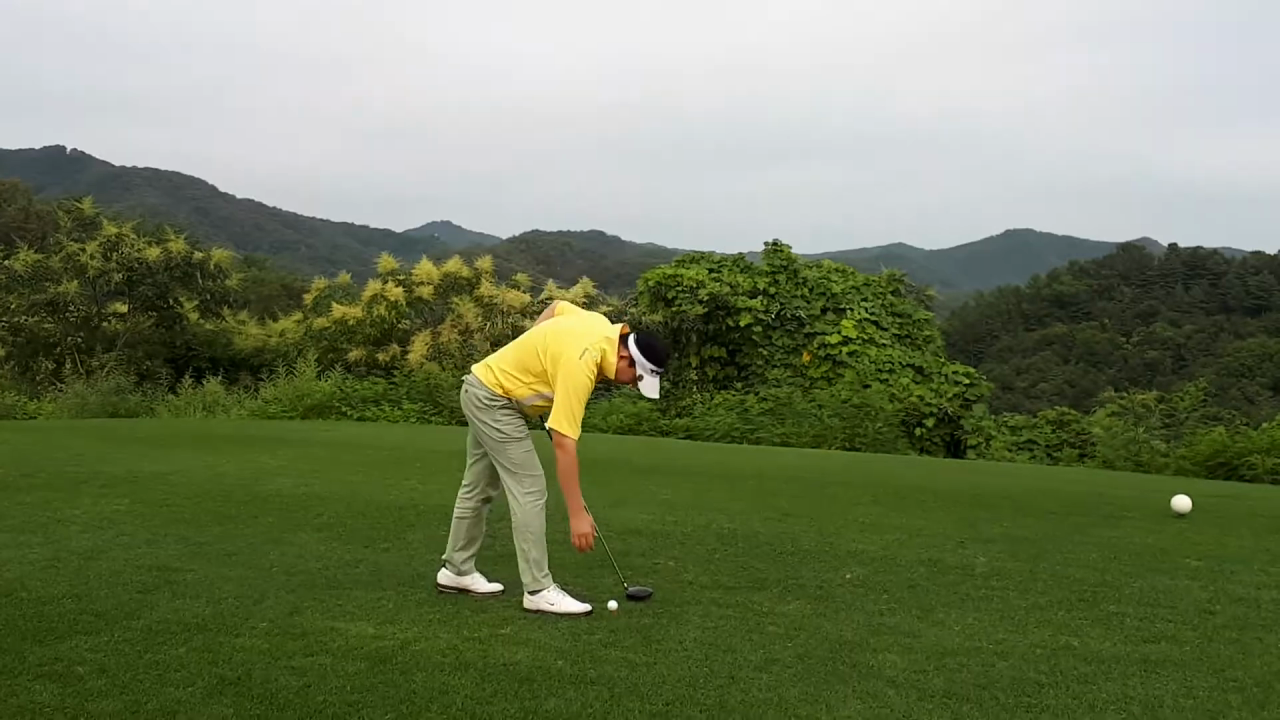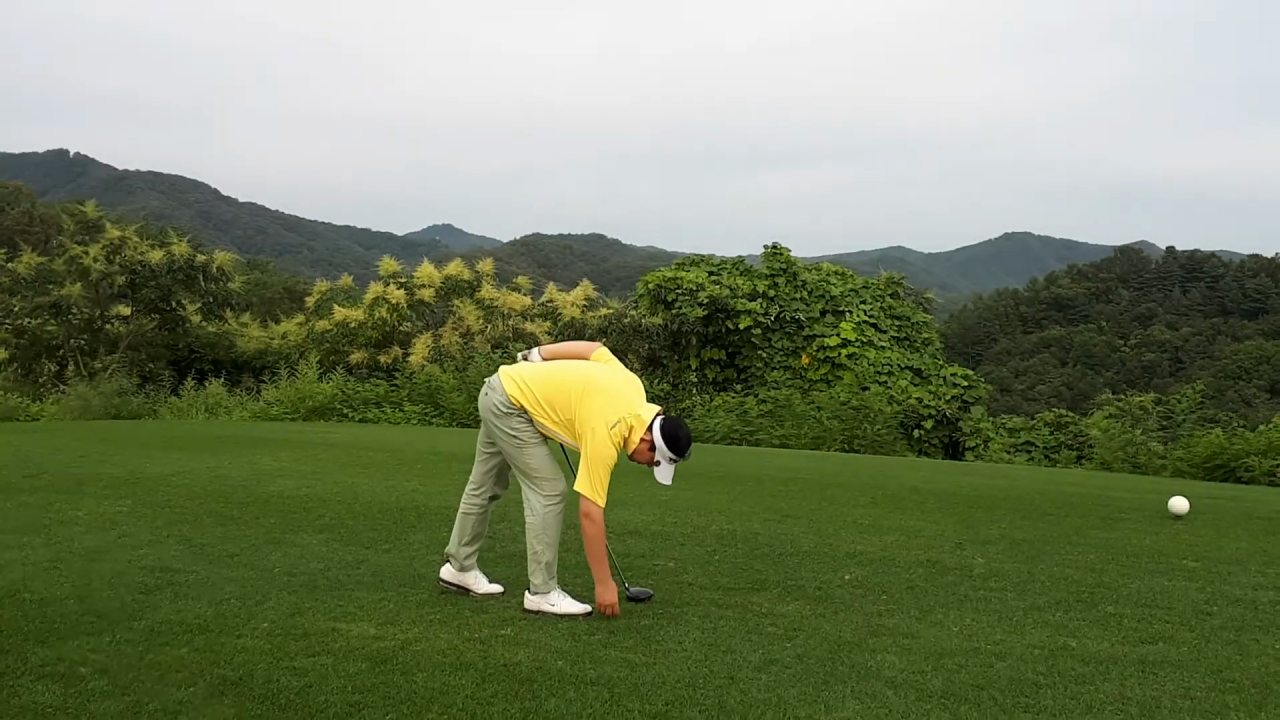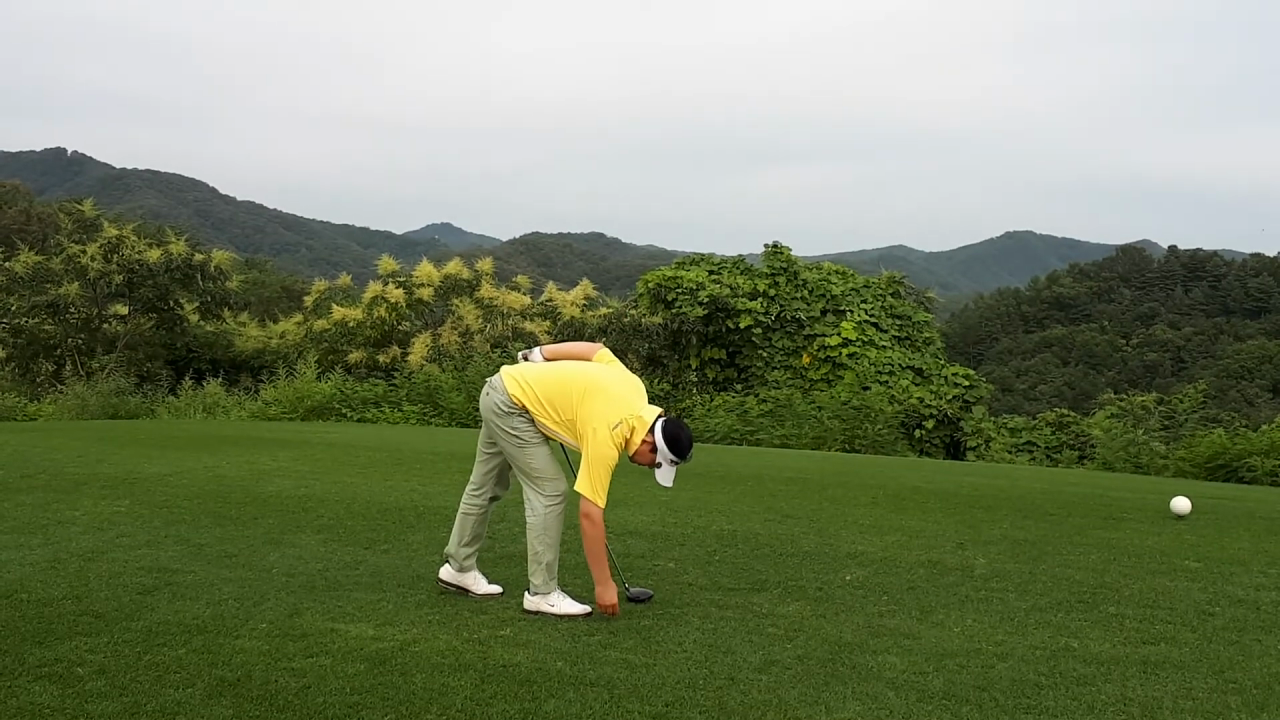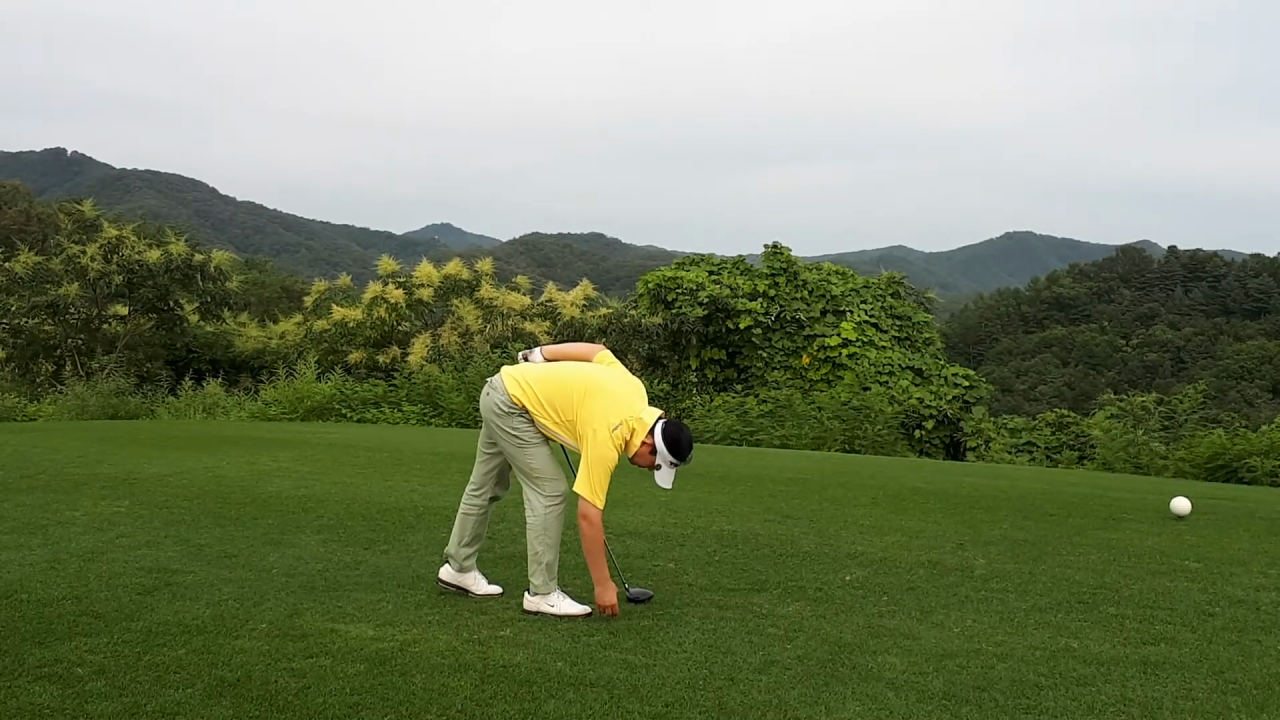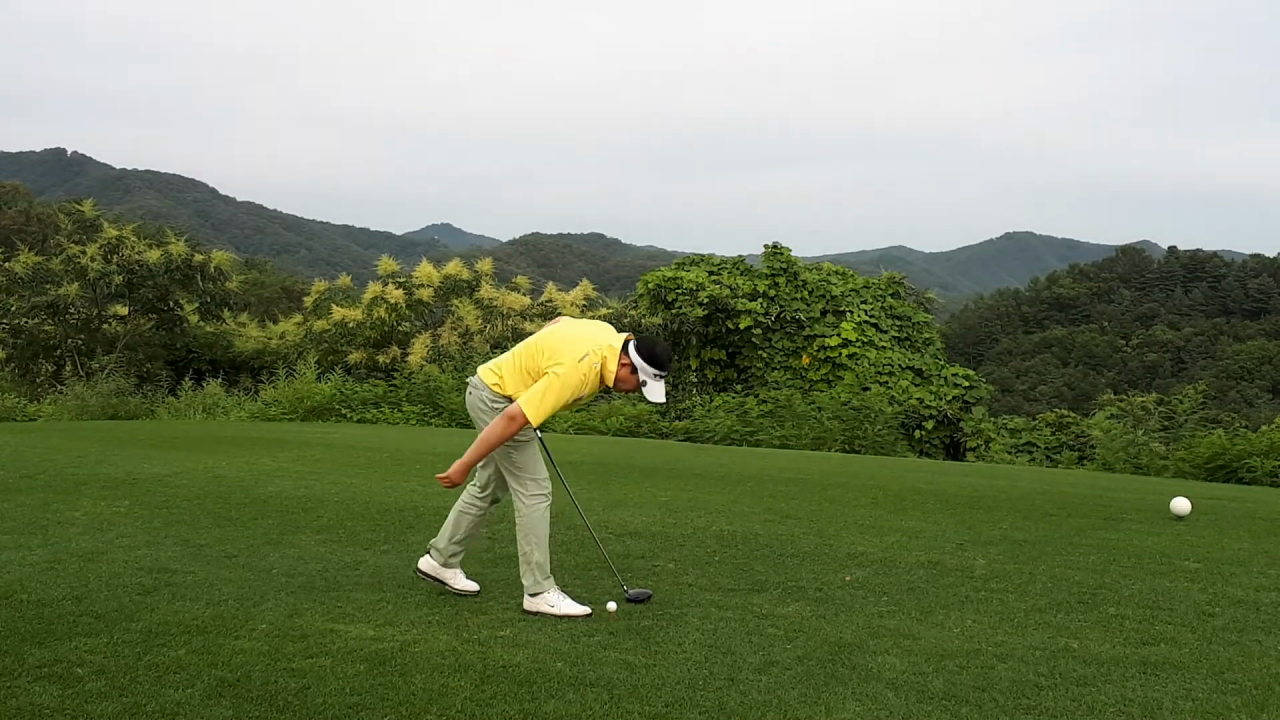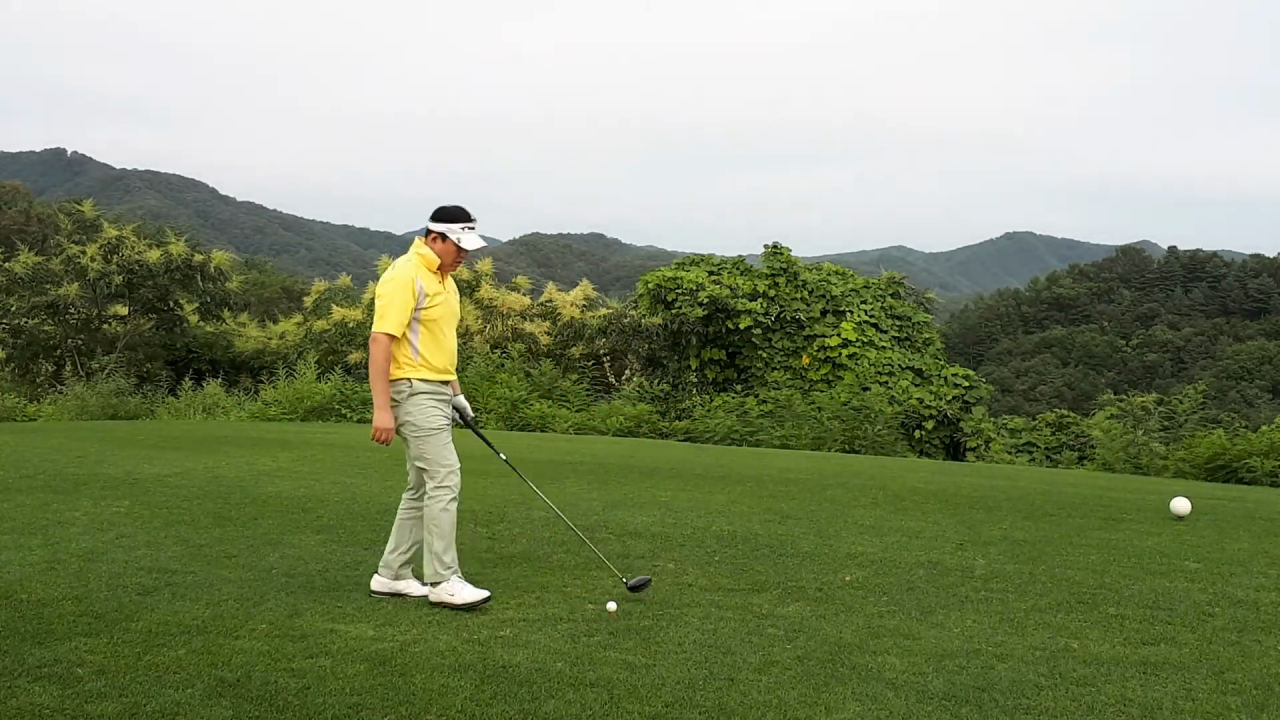
dt=0.7s
person 1, frame 1
left shoulder: (604, 329)
right shoulder: (580, 366)
left elbow: (556, 309)
right elbow: (564, 445)
right wrist: (578, 515)
left hip: (485, 388)
right hip: (493, 397)
left knee: (481, 486)
right knee: (530, 488)
left ankle: (457, 570)
right ankle: (538, 590)
person 1, frame 2
left shoulder: (632, 388)
right shoulder: (605, 435)
left elbow: (595, 349)
right elbow: (590, 513)
left wrist: (536, 356)
right wrist: (604, 584)
left hip: (503, 389)
right hip: (510, 404)
left knee: (486, 486)
right knee: (549, 491)
left ankle: (459, 566)
right ankle: (542, 591)
person 1, frame 3
left shoulder: (635, 390)
right shoulder: (607, 437)
left elbow: (596, 349)
right elbow: (590, 514)
left wrist: (537, 355)
right wrist: (604, 585)
left hip: (505, 389)
right hip: (511, 403)
left knee: (487, 487)
right knee: (550, 492)
left ankle: (459, 567)
right ankle: (542, 593)
person 1, frame 4
left shoulder: (635, 392)
right shoulder: (607, 438)
left elbow: (598, 351)
right elbow: (588, 515)
left wrist: (539, 356)
right wrist: (603, 584)
left hip: (504, 388)
right hip: (511, 404)
left knee: (486, 487)
right knee: (550, 493)
left ankle: (459, 568)
right ankle: (542, 593)
person 1, frame 5
left shoulder: (608, 337)
right shoulder: (579, 371)
left elbow: (555, 325)
right elbow: (512, 420)
right wrist: (466, 464)
left hip: (499, 393)
right hip: (494, 399)
left knee: (488, 486)
right knee: (534, 490)
left ankle: (442, 559)
right ankle: (540, 593)
person 1, frame 6
left shoulder: (443, 277)
right shoulder: (405, 276)
right elbow: (380, 343)
left wrist: (455, 391)
right wrist: (381, 408)
left hip: (435, 393)
right hip: (412, 394)
left knee: (424, 488)
right knee: (444, 480)
left ankle: (392, 574)
right ankle: (443, 580)
